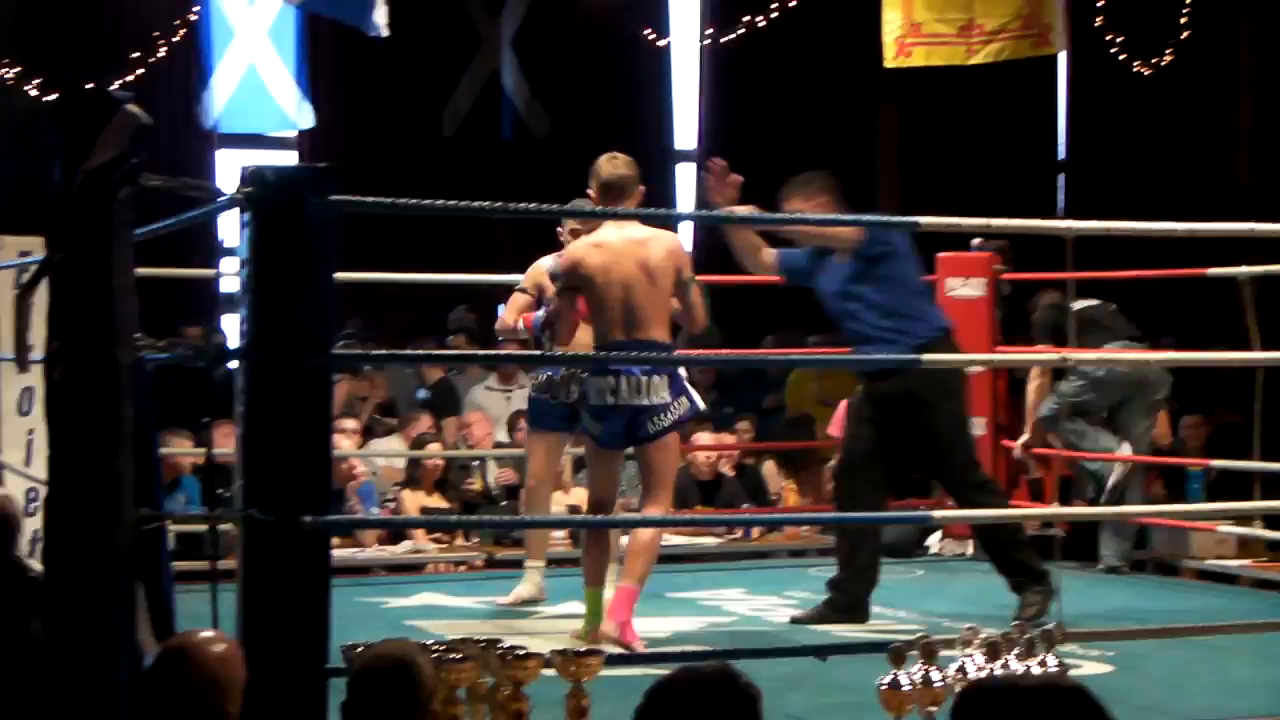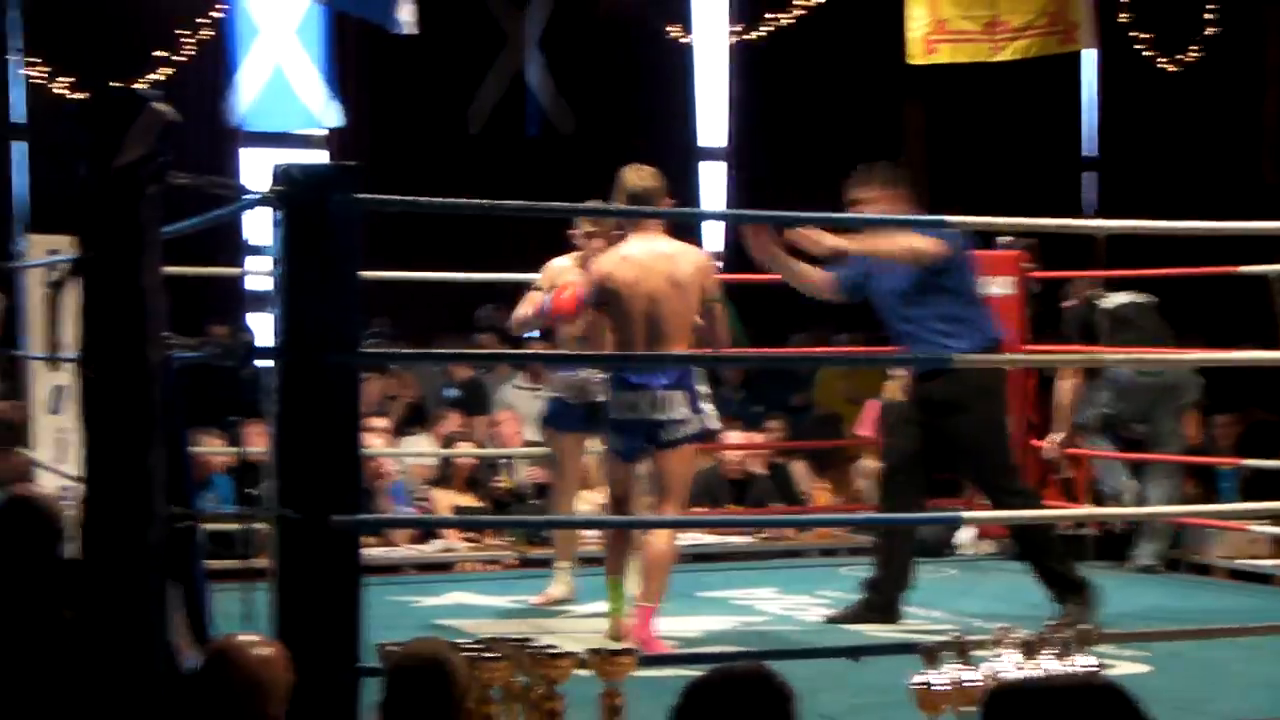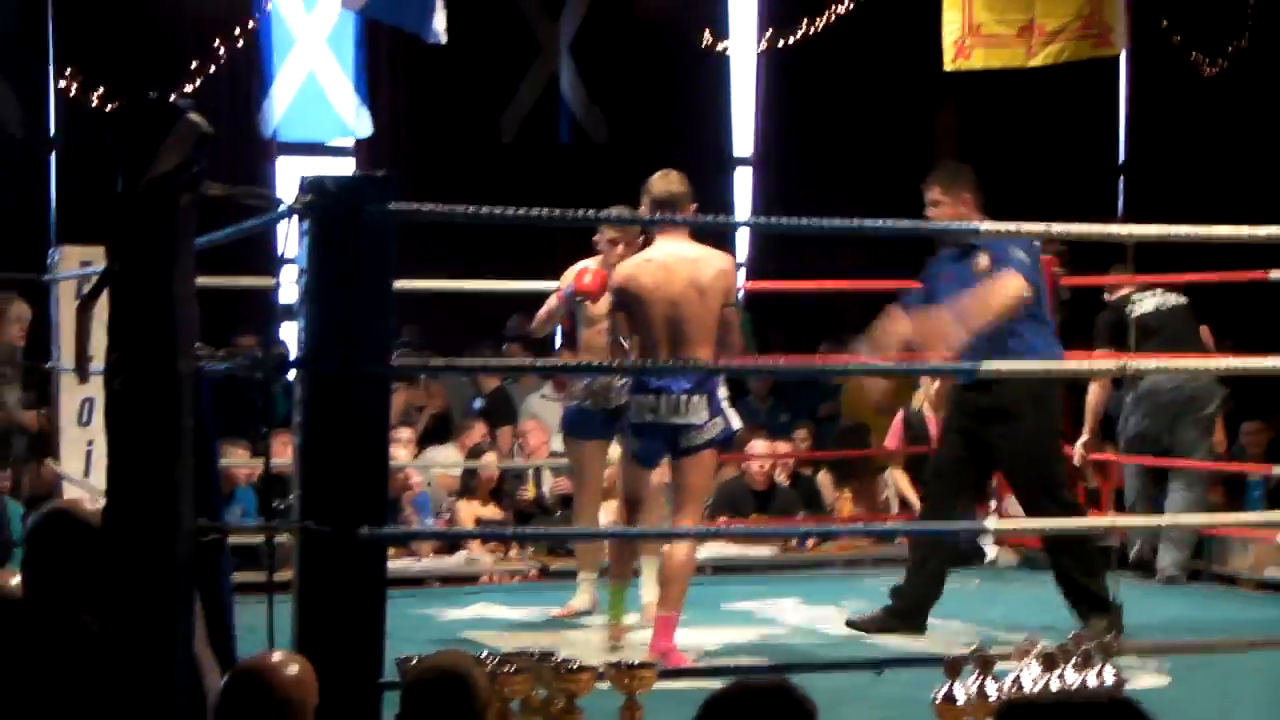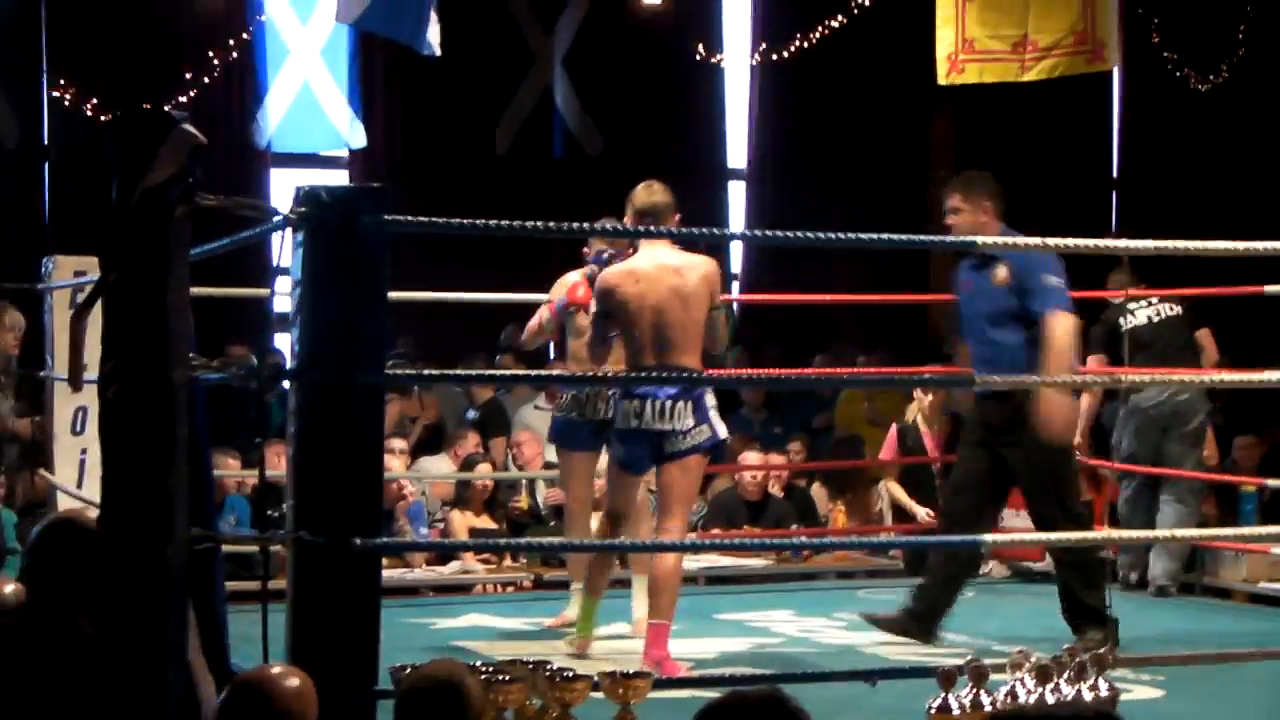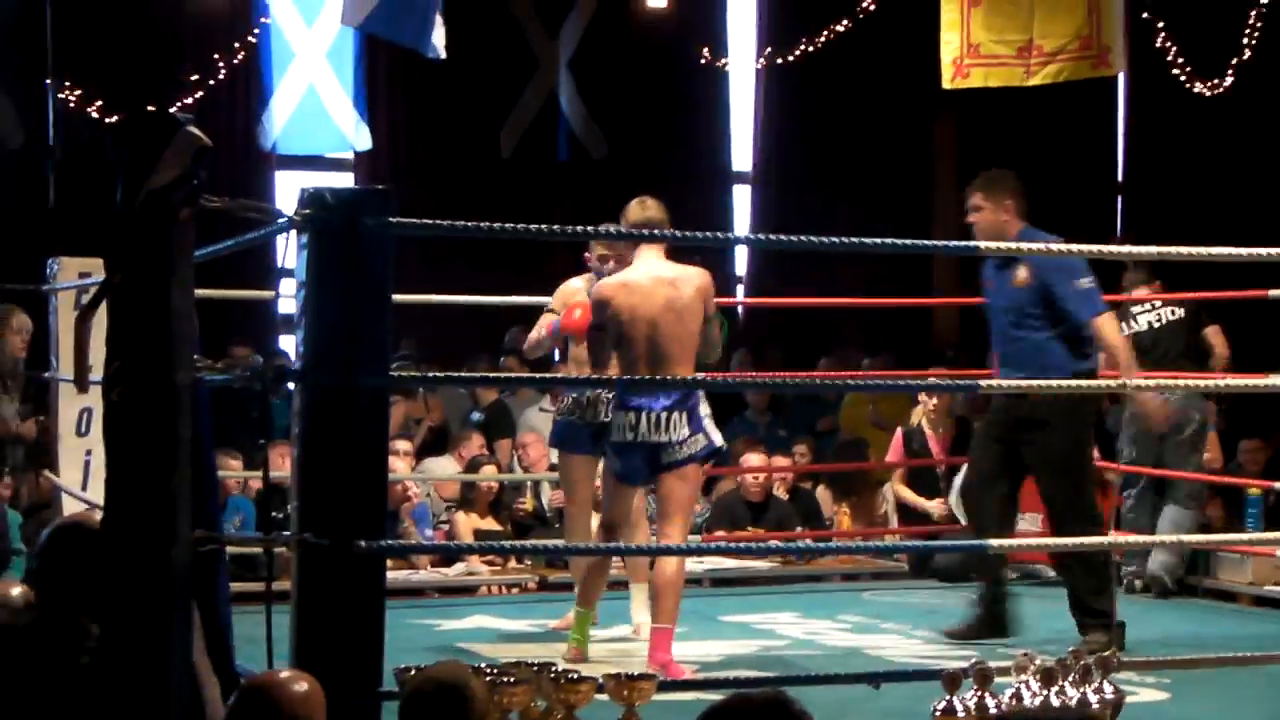
dt=0.1s
person 1, frame 1
left shoulder: (578, 256)
right shoulder: (672, 245)
left elbow: (558, 336)
right elbow: (696, 322)
left hip: (606, 379)
right hip: (657, 377)
left knee: (601, 504)
right knee: (656, 504)
left ankle: (594, 618)
right ankle: (619, 614)
person 1, frame 2
left shoulder: (605, 267)
right shoulder: (699, 261)
right elbow: (720, 341)
left hip: (628, 390)
right hip: (678, 391)
left knee: (622, 502)
right knee: (666, 512)
left ankle: (617, 615)
right ankle: (642, 627)
person 1, frame 3
left shoulder: (627, 272)
right shoulder: (721, 265)
left elbow: (619, 349)
right elbow: (731, 345)
left hip: (649, 396)
right hip: (698, 395)
left knee: (633, 503)
right knee: (685, 521)
left ankle: (616, 617)
right ankle: (663, 640)
person 1, frame 4
left shoulder: (611, 279)
right shoulder: (706, 270)
left elbow: (597, 354)
right elbow: (717, 344)
left hip: (635, 402)
right hip: (685, 401)
left knee: (615, 518)
right knee: (671, 529)
left ankle: (584, 630)
right ankle: (657, 650)
person 1, frame 5
left shoulder: (606, 291)
right shoulder: (700, 281)
left elbow: (597, 367)
right elbow: (711, 352)
left hip: (629, 412)
right hip: (678, 411)
left knee: (611, 528)
right knee: (671, 534)
left ankle: (578, 638)
right ankle: (659, 648)
person 2, frame 1
left shoulder: (874, 231)
right shoulder: (815, 258)
left elbow: (838, 233)
right elbow: (760, 262)
left wrist: (757, 217)
right wrist: (729, 213)
left hip: (926, 371)
right hip: (878, 380)
left knee: (965, 480)
right knee: (855, 485)
left ankle: (1031, 582)
right ankle: (847, 599)
person 2, frame 2
left shoulder: (940, 233)
right shoulder: (874, 262)
left elbow: (920, 249)
right elbow: (822, 285)
left wrist: (841, 245)
right wrist: (770, 254)
left hip: (972, 377)
right hip: (926, 383)
left knee: (1004, 487)
right knee: (898, 486)
left ankle: (1071, 590)
right ankle: (881, 600)
person 2, frame 3
left shoulder: (1010, 243)
right shoulder: (943, 262)
left elbow: (1013, 289)
right elbow: (906, 317)
left wrist: (956, 323)
right wrist: (873, 356)
left hip: (1024, 391)
right hip: (971, 393)
left knee: (1049, 503)
right knee: (941, 498)
left ankle: (1098, 609)
right ankle: (907, 610)
person 2, frame 4
left shoulder: (1031, 257)
right shoulder: (967, 270)
left elbow: (1061, 320)
left wrist: (1057, 387)
left hip: (1034, 403)
right hip: (990, 403)
left knee: (1060, 516)
right knee: (960, 508)
left ankle: (1094, 622)
right ankle: (923, 614)
person 2, frame 5
left shoulder: (1051, 257)
right shoulder: (993, 265)
left elbow: (1099, 320)
left wrist: (1135, 383)
left hip: (1062, 398)
right hip: (1013, 399)
left knee: (1072, 514)
right knee: (980, 496)
left ankle: (1098, 623)
right ankle: (992, 610)
person 3, frame 1
right shoulder: (544, 269)
right elbow: (503, 326)
right wrist: (526, 324)
right hip: (553, 381)
right knee: (536, 483)
right ankle: (533, 577)
person 3, frame 2
right shoulder: (558, 270)
right elbow: (518, 322)
right wrist: (544, 308)
right hip: (570, 383)
right knee: (564, 484)
right ankle: (563, 578)
person 3, frame 3
right shoulder: (580, 273)
right elbow: (538, 328)
right wrist: (565, 298)
right hip: (589, 390)
right knee: (586, 494)
right ankle: (586, 589)
person 3, frame 4
right shoulder: (570, 284)
right elbow: (529, 341)
right wrist: (557, 311)
right hip: (578, 401)
left knee: (633, 500)
right knee: (576, 504)
left ankle: (640, 601)
right ankle: (578, 600)
person 3, frame 5
right shoulder: (573, 291)
right elbow: (531, 350)
right wrist: (556, 330)
right hip: (578, 407)
left knee: (632, 509)
right knee: (576, 509)
left ankle: (640, 609)
person 4, frame 1
left shoulder: (1046, 316)
right shoulder: (1106, 307)
left elbow: (1040, 374)
left wrist: (1029, 431)
left hip: (1105, 361)
right hip: (1151, 367)
left knee: (1051, 415)
right knee: (1133, 470)
left ankle: (1112, 455)
right ankle: (1115, 557)
person 4, frame 2
left shoulder: (1078, 311)
right shoulder: (1143, 299)
left elbow: (1072, 376)
left wrist: (1062, 430)
left hip: (1132, 369)
right hip: (1178, 370)
left knee: (1090, 426)
right knee: (1164, 468)
left ankle: (1122, 492)
right ankle: (1149, 556)
person 4, frame 3
left shoulder: (1111, 312)
right shoulder: (1178, 297)
left elbow: (1102, 376)
right elbow: (1208, 348)
left wrist: (1088, 434)
left hip: (1154, 382)
right hip: (1200, 383)
left knee: (1136, 460)
right knee: (1189, 478)
left ankle: (1142, 541)
right ankle: (1172, 567)
person 4, frame 4
left shoulder: (1108, 320)
right shoulder: (1179, 305)
right elbow: (1211, 354)
left wrist: (1080, 435)
left hip: (1142, 397)
right hip: (1188, 395)
left knee: (1134, 484)
right knee: (1180, 491)
left ankle: (1131, 567)
right ankle: (1164, 576)
person 4, frame 5
left shoulder: (1117, 321)
right shoulder: (1184, 306)
right elbow: (1221, 352)
right wrist: (1208, 395)
left hip: (1140, 404)
right hip: (1187, 401)
left knee: (1138, 492)
right knee: (1185, 495)
left ankle: (1134, 572)
right ankle: (1163, 568)
